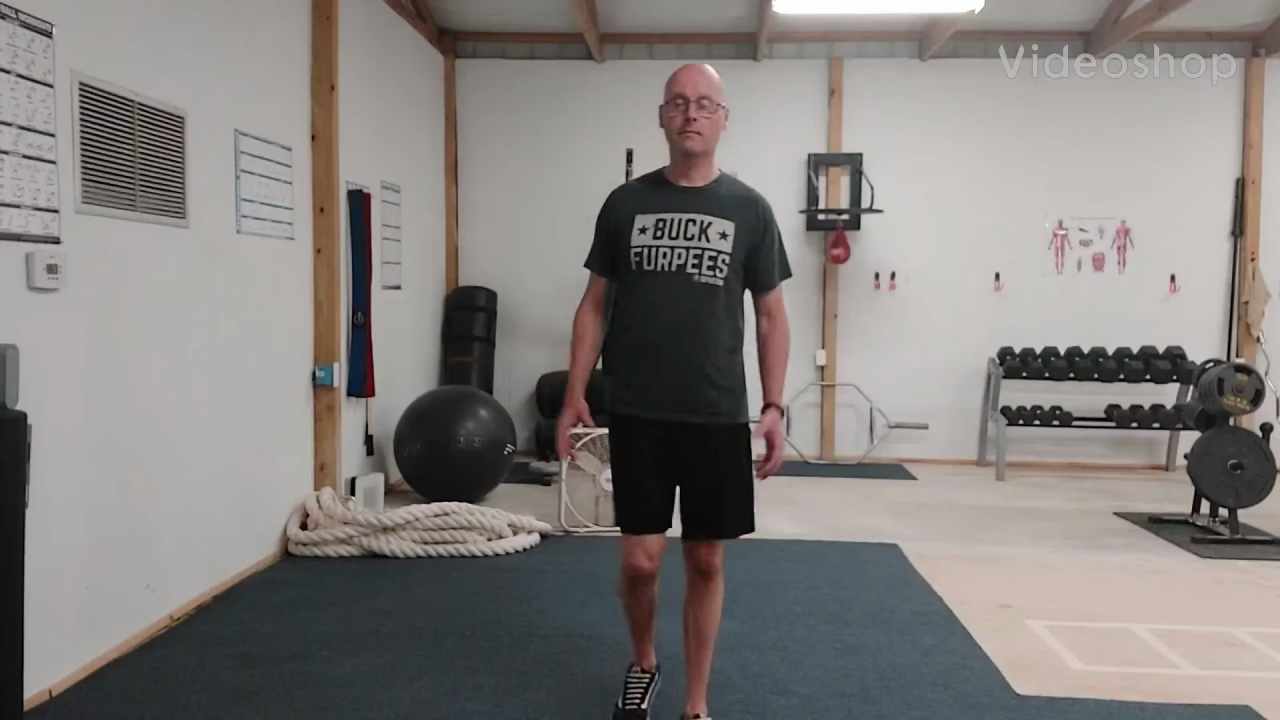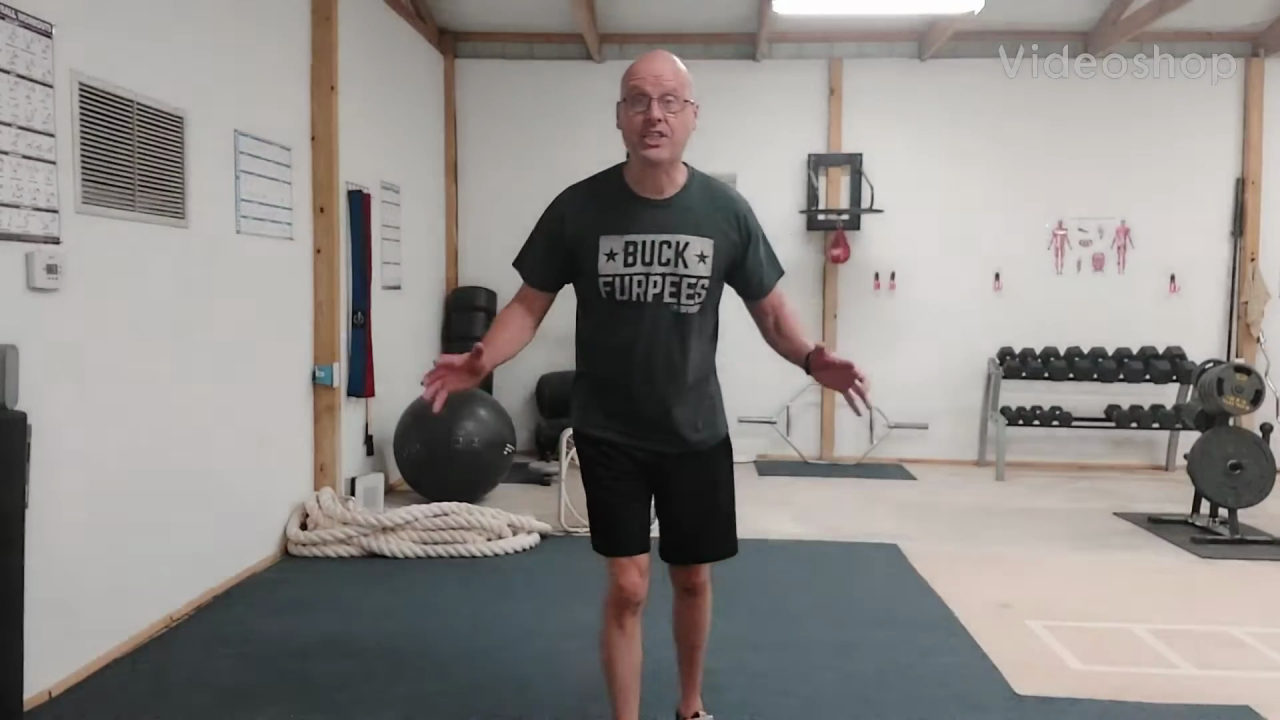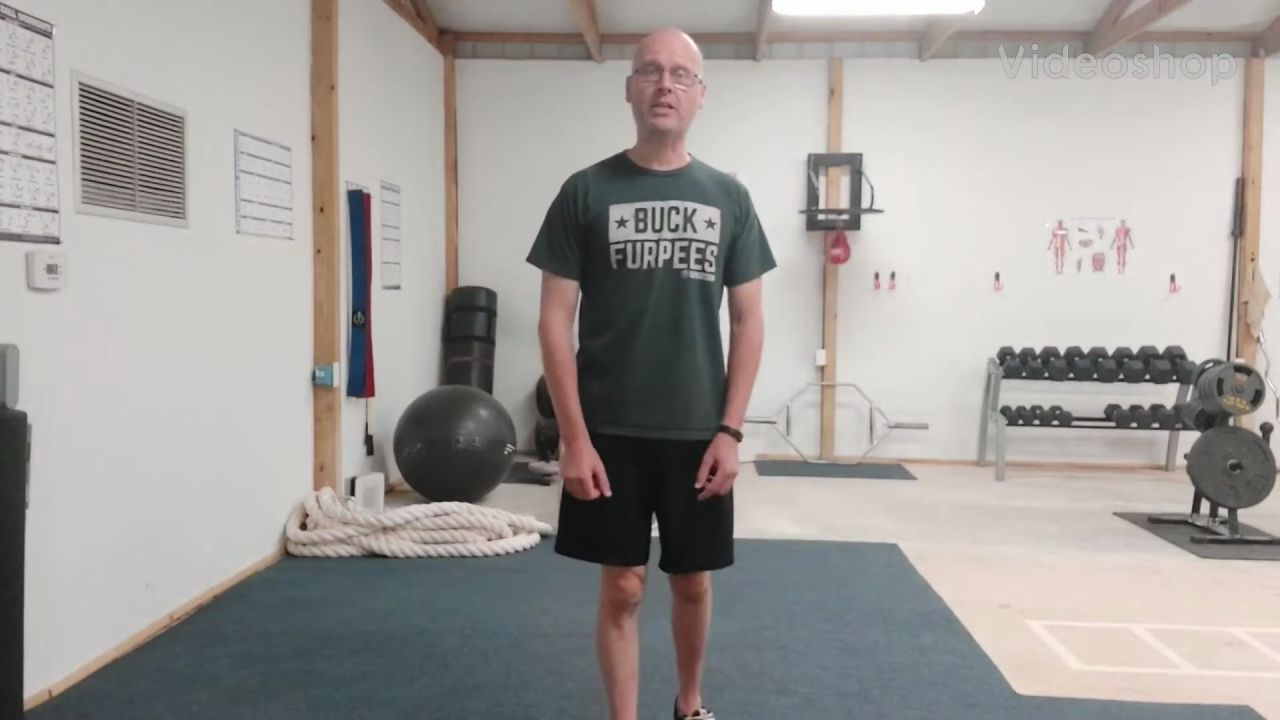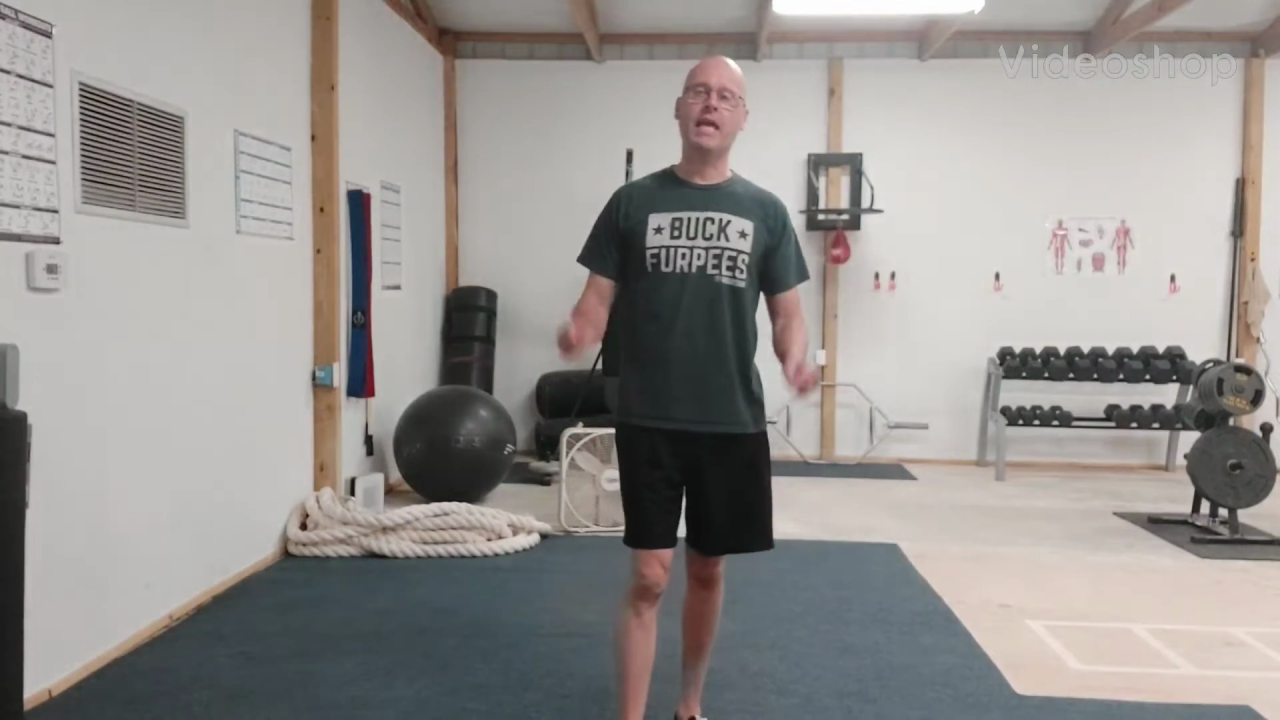
dt=1s
person 1, frame 1
left shoulder: (749, 208)
right shoulder: (626, 202)
left elbow: (771, 316)
right elbow: (595, 306)
left wrist: (773, 407)
right wrist: (574, 394)
left hip: (719, 418)
right hip: (638, 415)
left knee: (705, 562)
right knee: (640, 561)
right ankle: (643, 661)
person 1, frame 2
left shoulder: (726, 210)
right shoulder: (578, 209)
left elbow: (769, 310)
right elbow: (530, 303)
left wrist: (813, 359)
right wrist: (482, 360)
left hip: (696, 434)
right hip: (609, 435)
left knee: (692, 579)
right knee: (627, 587)
person 1, frame 3
left shoulder: (728, 196)
right shoulder: (586, 191)
left elbow: (747, 321)
right elbow: (555, 319)
left wrist: (730, 430)
right wrist: (574, 436)
left hip: (697, 432)
right hip: (610, 432)
left knee: (692, 582)
right knee: (621, 588)
person 1, frame 4
left shoulder: (765, 210)
right shoulder: (633, 202)
left elbow: (787, 315)
right elbow: (599, 299)
left wrist: (795, 360)
right wrist: (581, 328)
left hip: (733, 425)
right hip: (649, 423)
left knee: (708, 571)
right knee: (648, 578)
